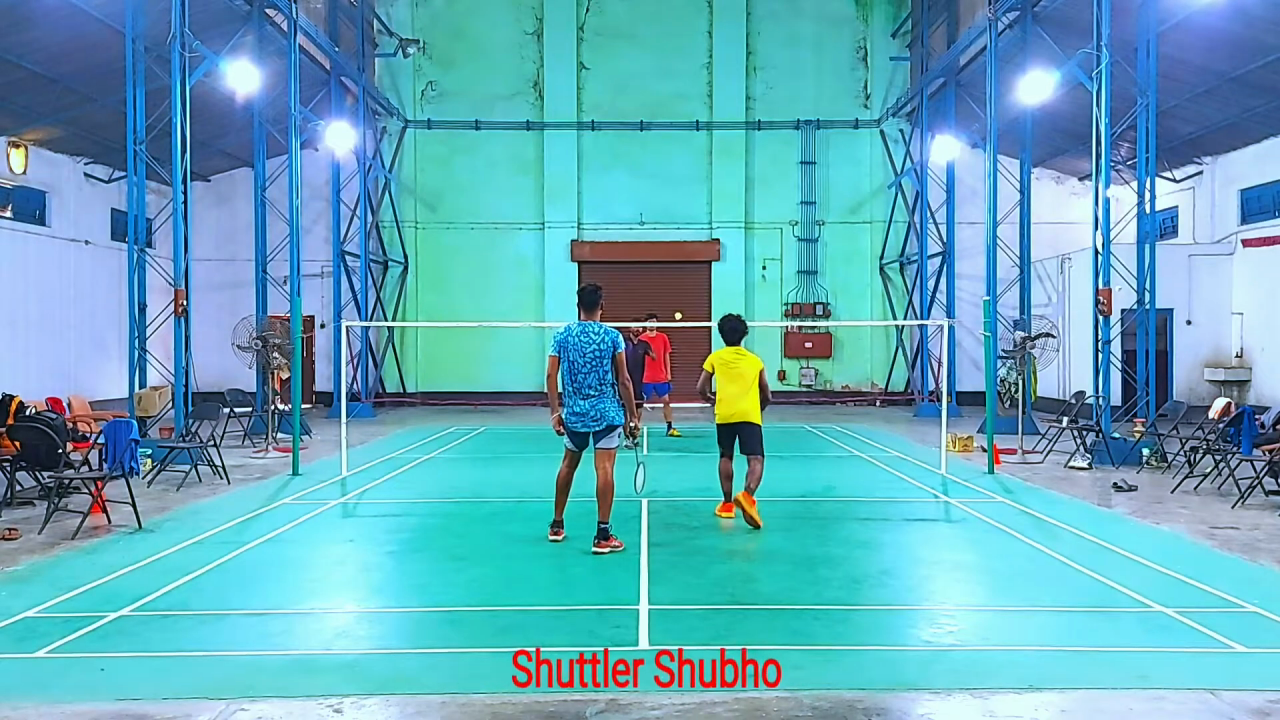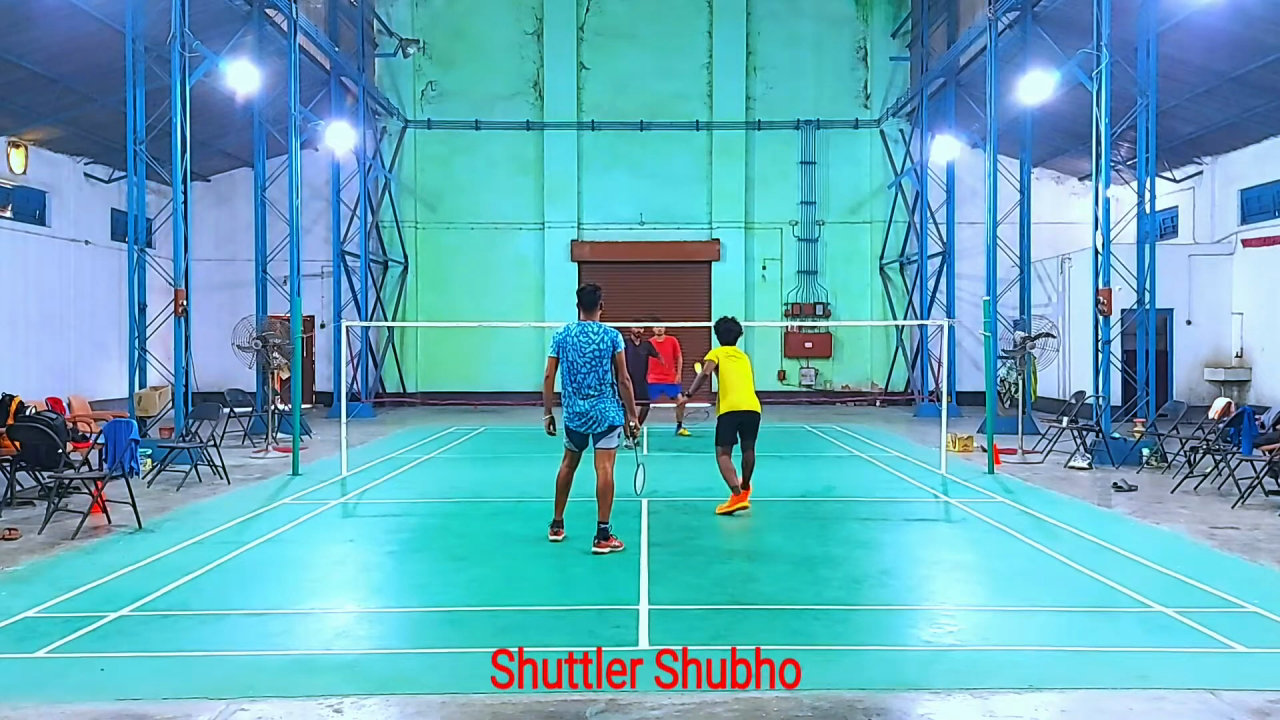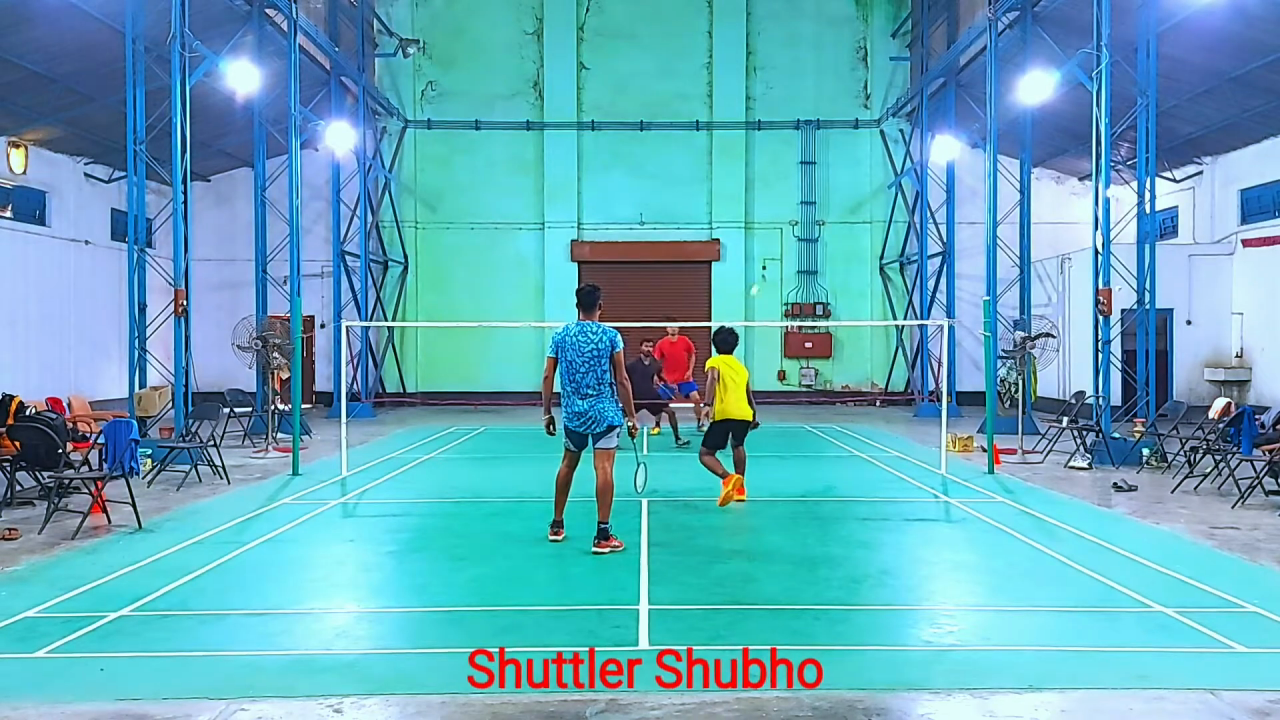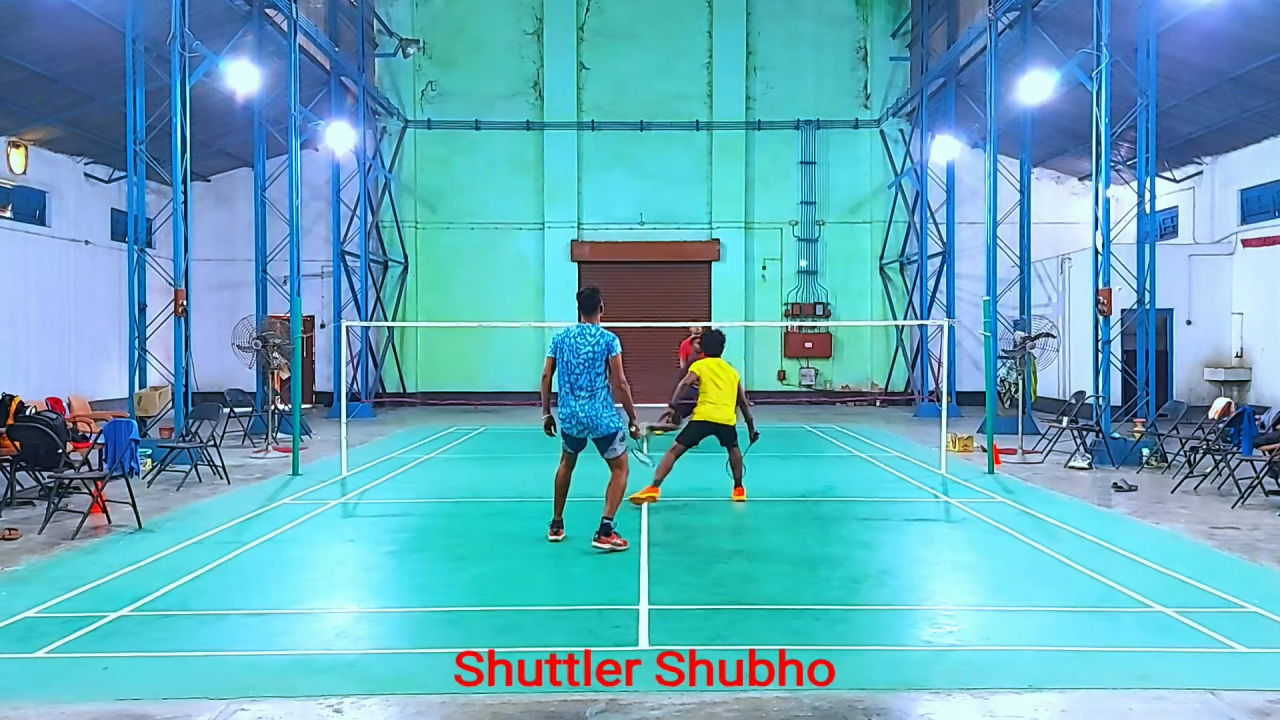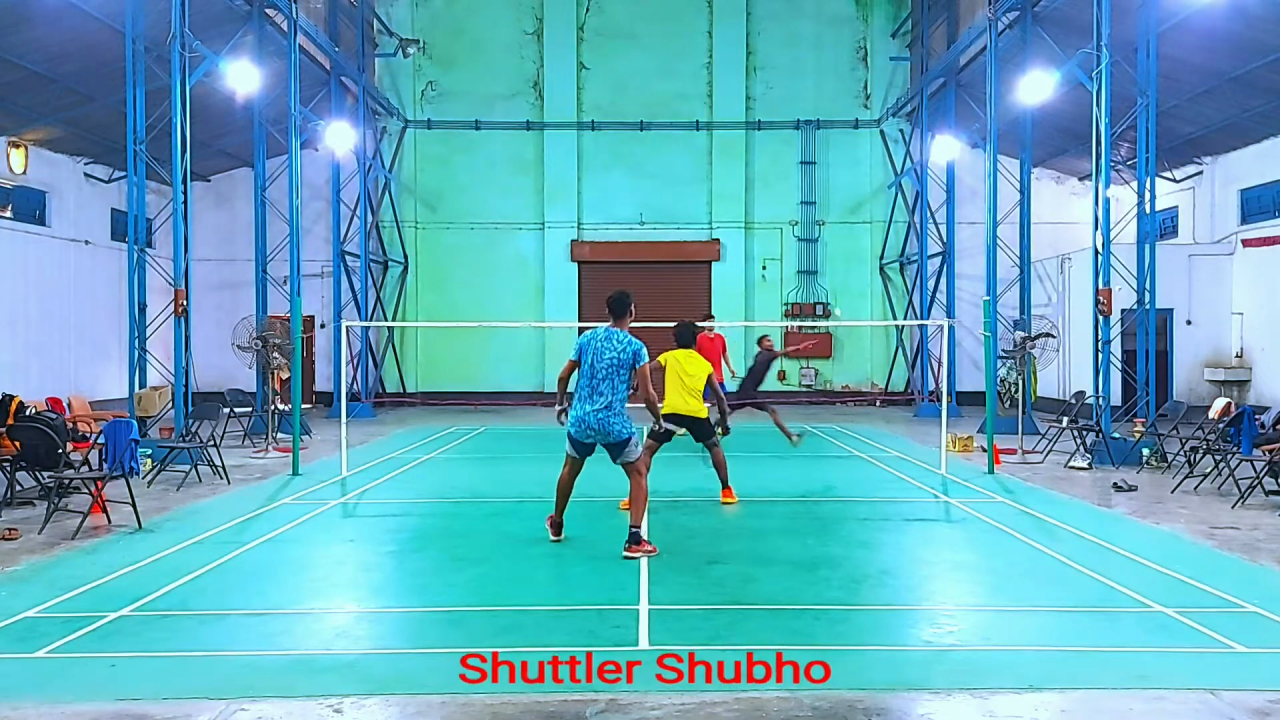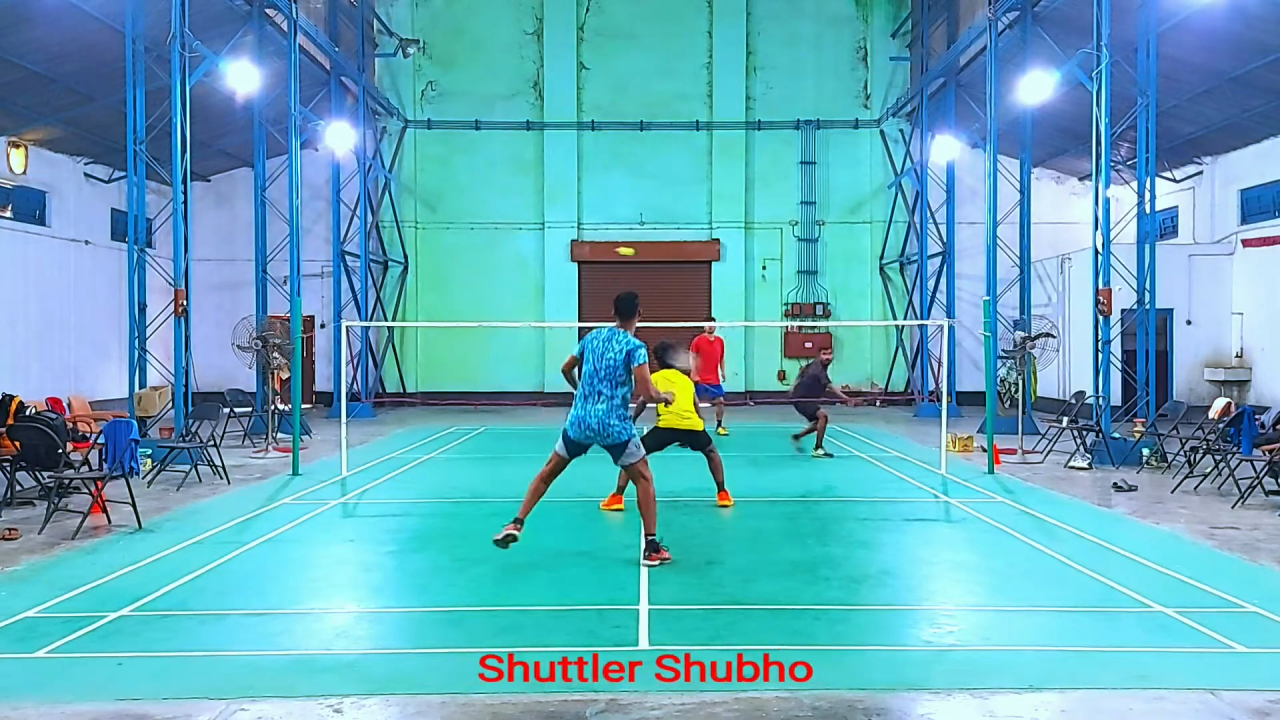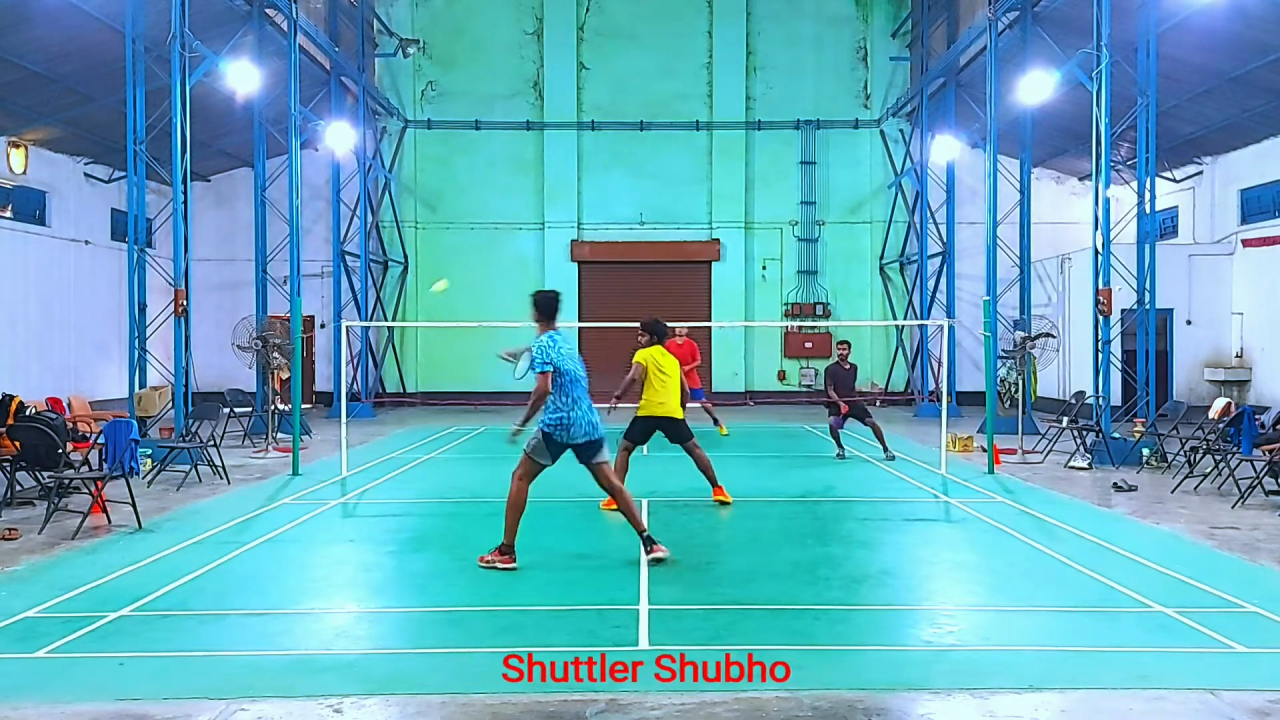
dt=0.3s
person 1, frame 1
left shoulder: (562, 335)
right shoulder: (612, 336)
left elbow: (551, 375)
right elbow: (623, 380)
left wrist: (555, 412)
right wrist: (632, 416)
left hip: (574, 414)
right hip: (607, 413)
left knee: (568, 465)
right knee: (604, 470)
left ankle: (557, 525)
right ankle: (602, 535)
person 1, frame 2
left shoulder: (561, 335)
right shoulder: (612, 336)
left elbow: (549, 377)
right elbow: (623, 380)
left wrist: (548, 413)
right wrist: (632, 415)
left hip: (573, 413)
right hip: (606, 412)
left knee: (568, 465)
right knee: (604, 469)
left ankle: (557, 525)
right ankle: (603, 535)
person 1, frame 3
left shoulder: (560, 336)
right shoulder: (611, 336)
left elbow: (548, 377)
right elbow: (621, 380)
left wrist: (547, 413)
right wrist: (631, 415)
left hip: (572, 414)
right hip: (605, 413)
left knee: (568, 465)
right knee: (604, 470)
left ankle: (557, 525)
right ankle: (602, 535)
person 1, frame 4
left shoulder: (560, 337)
right shoulder: (608, 340)
left elbow: (546, 377)
right elbow: (619, 384)
left wrist: (546, 413)
right wrist: (633, 419)
left hip: (569, 416)
right hip: (602, 417)
left knee: (566, 465)
right knee: (620, 470)
left ankle: (556, 525)
right ankle: (605, 530)
person 1, frame 5
left shoulder: (587, 338)
right shoulder: (635, 347)
left elbow: (564, 376)
right elbow: (647, 394)
left wrist: (561, 406)
right wrist: (657, 418)
left hip: (580, 420)
right hip: (614, 423)
left knee: (570, 470)
right knee: (638, 475)
left ankle: (556, 524)
right ankle: (634, 539)
person 1, frame 6
left shoulder: (592, 337)
right shoulder: (635, 347)
left elbow: (567, 369)
right elbow: (647, 392)
right wrist: (665, 397)
left hip: (580, 421)
right hip: (614, 425)
left knee: (548, 472)
right knee: (644, 479)
left ankle: (516, 524)
right ankle: (652, 547)
person 1, frame 7
left shoulder: (542, 345)
right shoulder: (561, 340)
left elbow: (541, 390)
left wrist: (522, 423)
right wrist: (519, 356)
left hip: (559, 426)
right hip: (589, 424)
left knee: (520, 478)
right knee: (610, 484)
left ankle: (506, 551)
right ankle: (648, 542)
person 2, frame 1
left shoulder: (715, 358)
right shoulder: (755, 360)
left elbow: (701, 389)
right elbow: (767, 398)
left wrist: (710, 398)
left hip: (725, 417)
right hip: (751, 416)
left knee: (726, 457)
right knee: (755, 461)
left ankle: (727, 504)
right ankle: (746, 497)
person 2, frame 2
left shoulder: (716, 353)
right shoulder: (745, 358)
left elbow: (705, 373)
left wrist: (688, 395)
left hip: (730, 409)
right hip: (752, 407)
left knee: (723, 454)
right knee: (748, 449)
left ankle: (737, 495)
right ankle: (744, 490)
person 2, frame 3
left shoulder: (714, 362)
right shoulder: (741, 367)
left elbow: (712, 379)
left wrist: (708, 404)
right wrist: (754, 419)
left hip: (725, 415)
right hip: (745, 415)
left knee: (706, 455)
right knee: (738, 446)
left ankle: (729, 478)
right ankle: (739, 488)
person 2, frame 4
left shoulder: (700, 365)
right shoulder: (732, 371)
left elbow: (685, 384)
right elbow: (743, 403)
right wrist: (751, 428)
left hip: (703, 417)
right hip: (726, 420)
left knee: (674, 452)
right knee: (733, 448)
left ankle: (653, 489)
right ankle: (738, 489)
person 2, frame 5
left shoulder: (669, 357)
right shoulder: (706, 364)
right elbow: (720, 397)
right wrist: (724, 423)
left hip: (672, 412)
right hip: (698, 413)
left knee: (648, 449)
right knee: (714, 447)
right ankle: (726, 491)
person 2, frame 6
left shoulder: (655, 378)
right shoulder: (687, 380)
left elbow: (644, 399)
right elbow: (698, 411)
left wrist: (631, 420)
left hip: (668, 425)
right hip: (693, 425)
right knee: (712, 453)
left ankle: (617, 497)
right ankle: (723, 494)
person 2, frame 7
left shoulder: (643, 354)
right shoulder: (673, 360)
left elbow: (633, 377)
right elbow: (686, 391)
left wrist: (617, 396)
right wrist: (680, 413)
left hip: (648, 412)
right hip: (673, 413)
left knee: (624, 449)
right knee: (694, 450)
left ankle: (615, 497)
right ankle: (718, 491)
